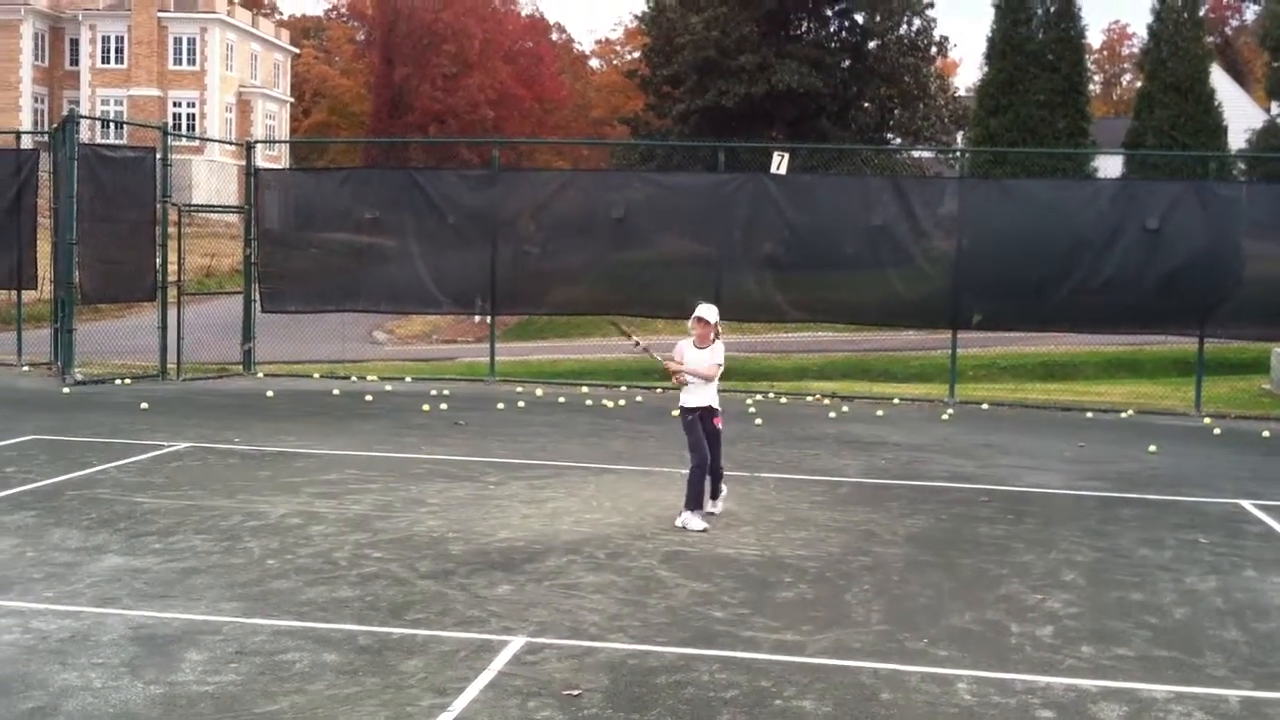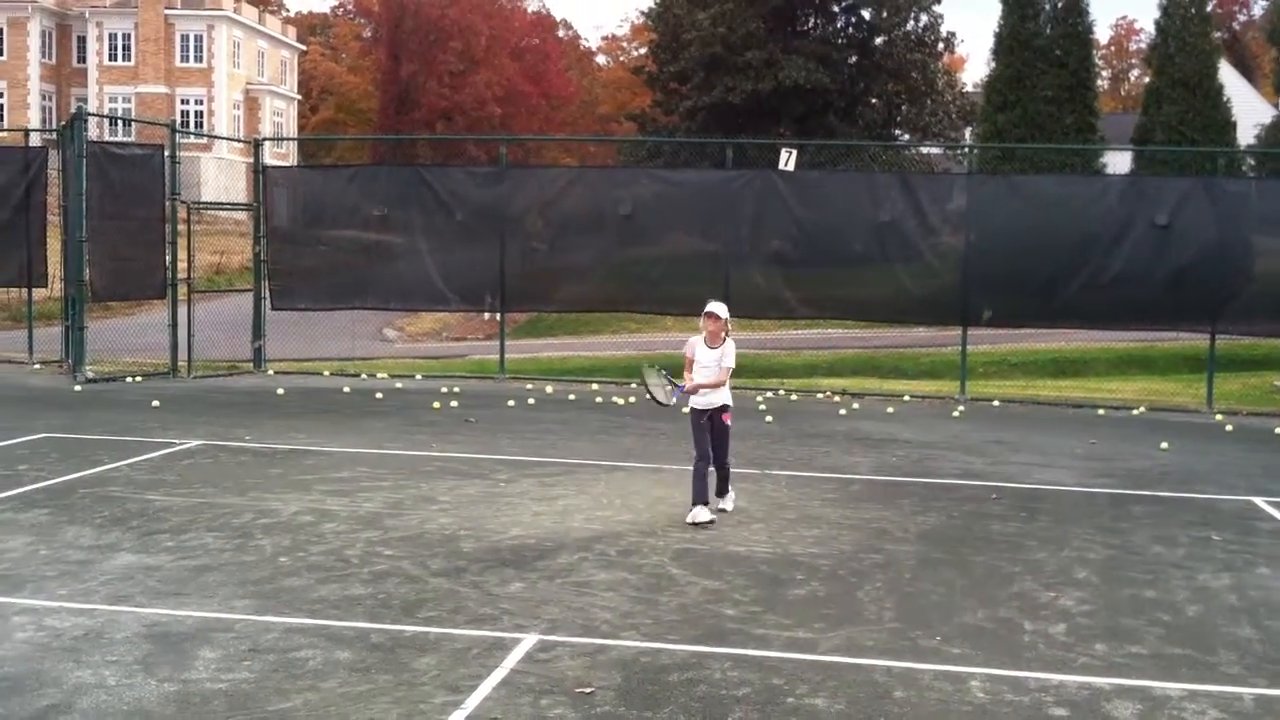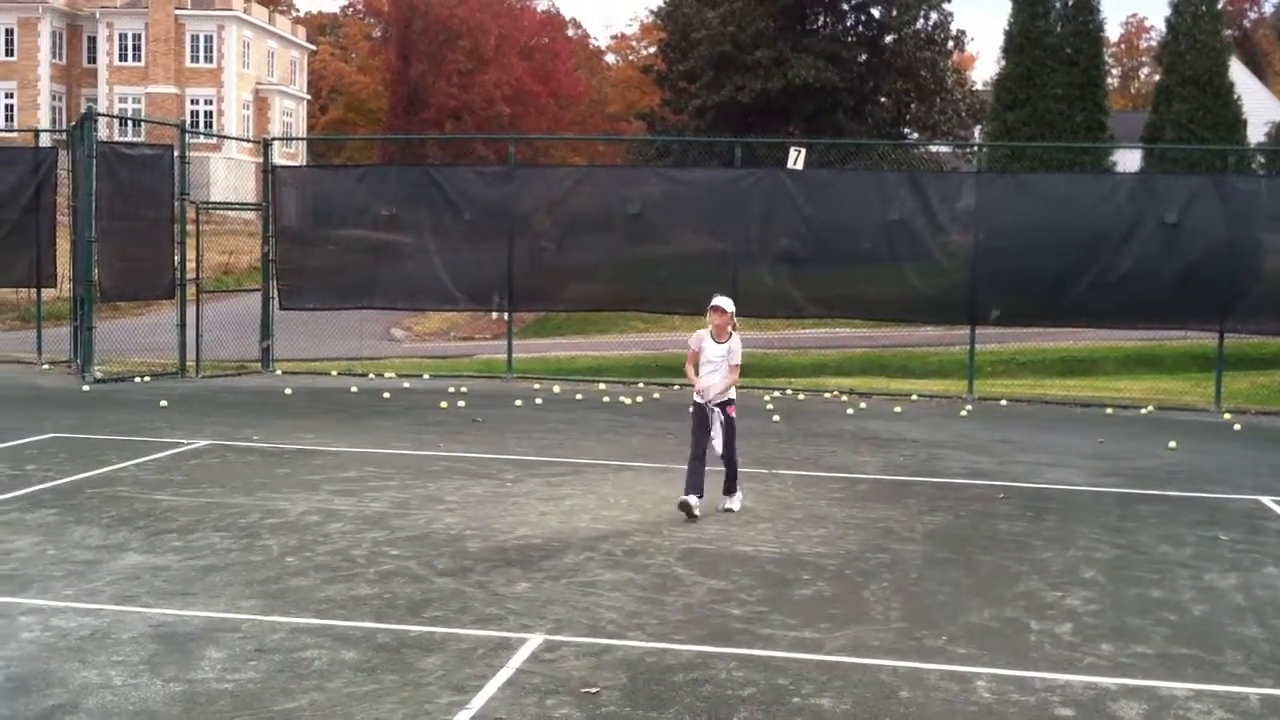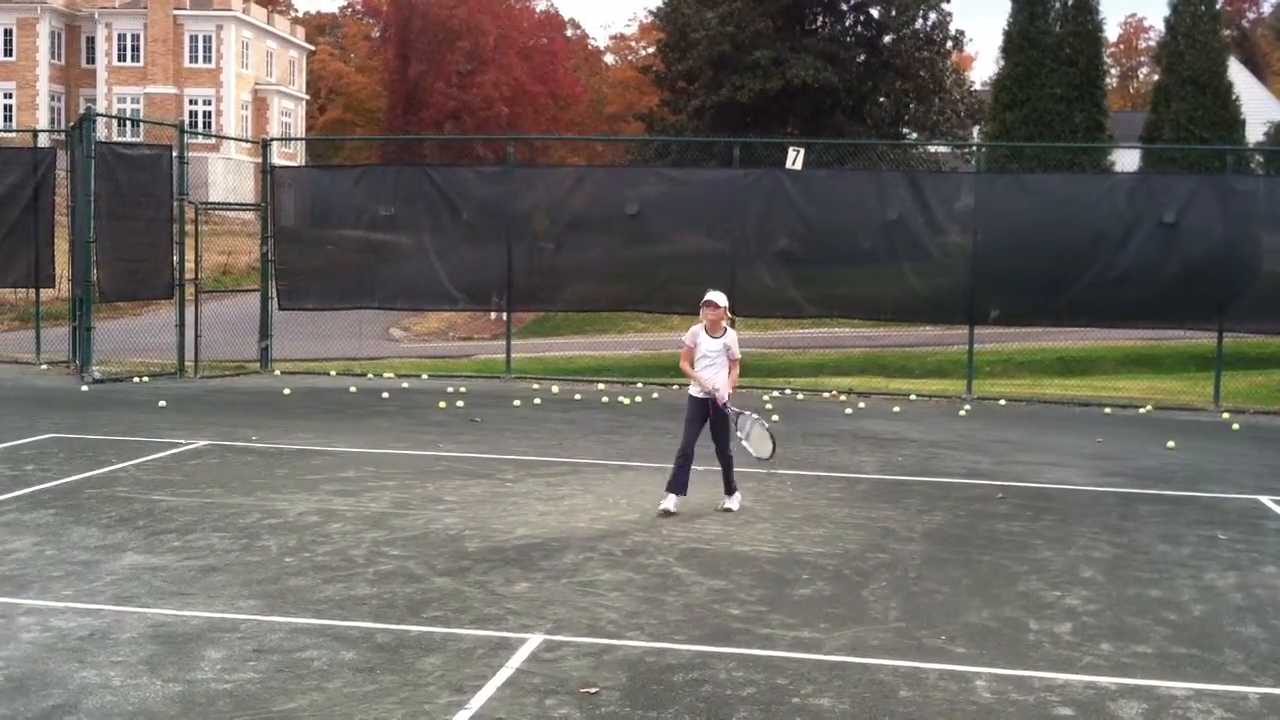
dt=0.1s
person 1, frame 1
left shoulder: (717, 346)
right shoulder: (683, 346)
left elbow: (711, 374)
left wrist: (682, 368)
right wrist: (679, 377)
left hip: (710, 409)
right hip: (688, 409)
left knee: (714, 462)
right knee: (701, 460)
left ankle: (716, 494)
right ankle: (691, 513)
person 1, frame 2
left shoulder: (728, 345)
right shoulder: (694, 342)
left elbow: (722, 379)
right elbow: (687, 371)
left wrist: (700, 384)
right wrist: (689, 382)
left hip: (720, 406)
right hip: (699, 407)
left knee: (721, 459)
right knee: (703, 456)
left ankle: (723, 494)
right ankle: (699, 507)
person 1, frame 3
left shoulder: (734, 341)
right shoulder: (700, 336)
left elbow: (734, 376)
right elbow: (689, 366)
left wrist: (717, 391)
right wrist: (697, 384)
left hip: (725, 402)
right hip: (702, 402)
left knee: (729, 454)
right knee: (697, 451)
left ankle: (731, 494)
right ankle: (691, 498)
person 1, frame 4
left shoulder: (730, 336)
right shoulder: (695, 332)
left elbow: (734, 368)
right elbow: (684, 363)
left wrist: (727, 389)
right wrist: (701, 381)
left hip: (719, 399)
right hip: (697, 397)
left knee: (724, 450)
right knee: (686, 447)
left ankle: (730, 494)
right ankle: (672, 496)
